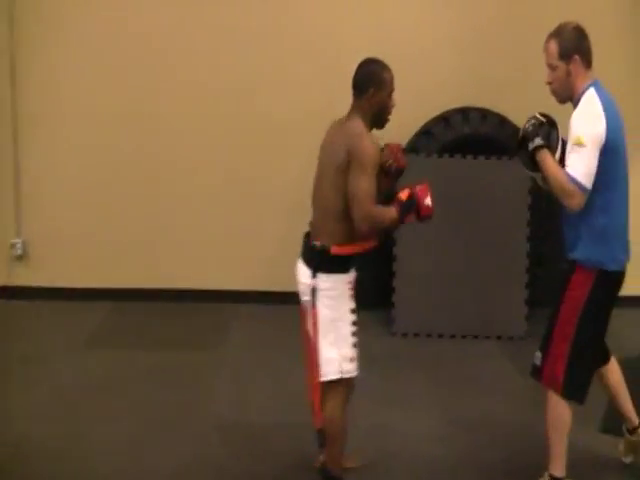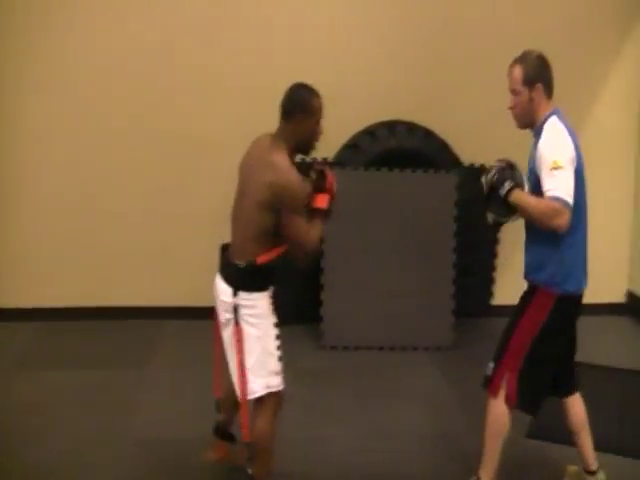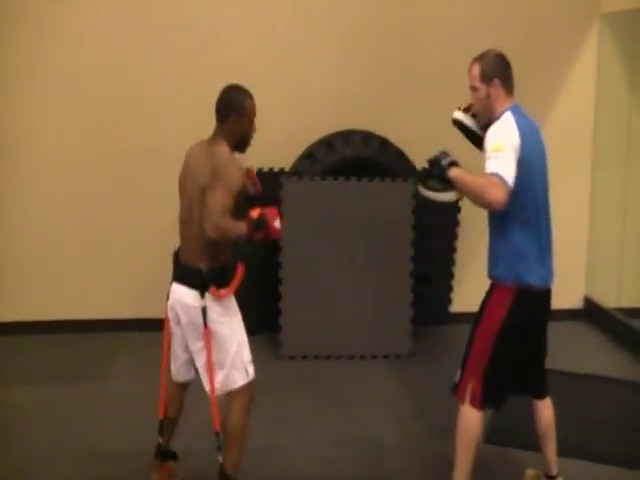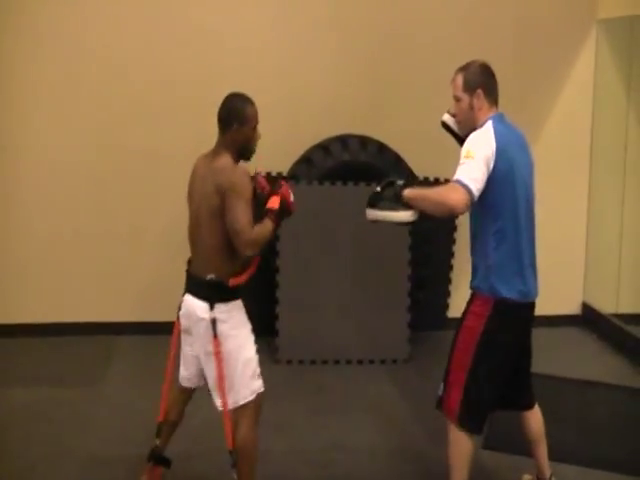
dt=0.3s
person 1, frame 1
left shoulder: (587, 113)
right shoulder: (599, 103)
left elbow: (573, 197)
left wrist: (539, 148)
right wrist: (551, 155)
left hip: (592, 259)
left knee: (556, 369)
right knee: (592, 349)
person 1, frame 2
left shoulder: (553, 139)
right shoulder: (553, 133)
left elbow: (560, 216)
left wrist: (510, 191)
right wrist: (515, 193)
left hip: (551, 282)
right hip: (567, 280)
left knee: (502, 381)
right knee: (563, 381)
person 1, frame 3
left shoulder: (504, 129)
right shoulder: (524, 126)
left elbow: (496, 195)
left wrist: (451, 169)
right wrist: (478, 136)
left hip: (513, 280)
right hip: (537, 279)
left knee: (471, 388)
right knee: (535, 383)
person 1, frame 4
left shoulder: (483, 139)
right shoulder: (515, 138)
left elbow: (456, 200)
left wrist: (405, 193)
left hip: (495, 293)
right hip: (522, 291)
left knee: (458, 401)
right knee: (520, 394)
person 2, frame 1
left shoulder: (340, 128)
right shoulder: (361, 141)
right elbow: (364, 219)
left wrist: (385, 168)
right wrist: (408, 205)
left hip: (316, 261)
right hip: (330, 271)
left knee: (328, 369)
right knee: (340, 382)
person 2, frame 2
left shoulder: (261, 146)
right shoulder: (286, 178)
right elbow: (306, 246)
left wrist: (306, 193)
right wrist: (321, 202)
left hip: (231, 279)
right hip: (249, 292)
left knee: (246, 374)
right knee: (268, 397)
left ankle: (222, 432)
person 2, frame 3
left shoulder: (197, 152)
right shoulder: (229, 166)
right elbow: (214, 227)
left wrist: (240, 196)
right wrist: (254, 224)
left hip: (181, 285)
right hip: (206, 293)
left knee: (181, 379)
right knee: (240, 391)
person 2, frame 4
left shoulder: (204, 163)
right shoulder: (231, 174)
right elbow: (247, 245)
left wrist: (254, 192)
right wrist: (274, 211)
left hip: (193, 296)
right hip: (220, 305)
left knee: (185, 385)
right knee: (247, 406)
